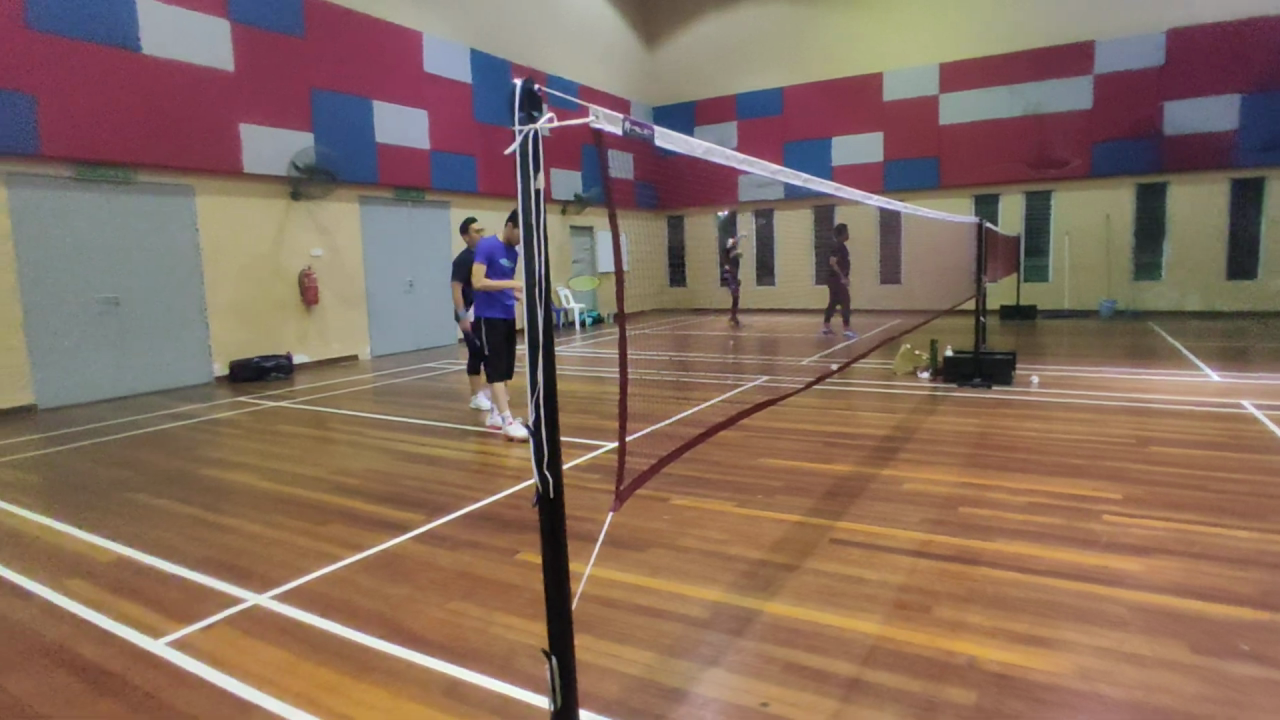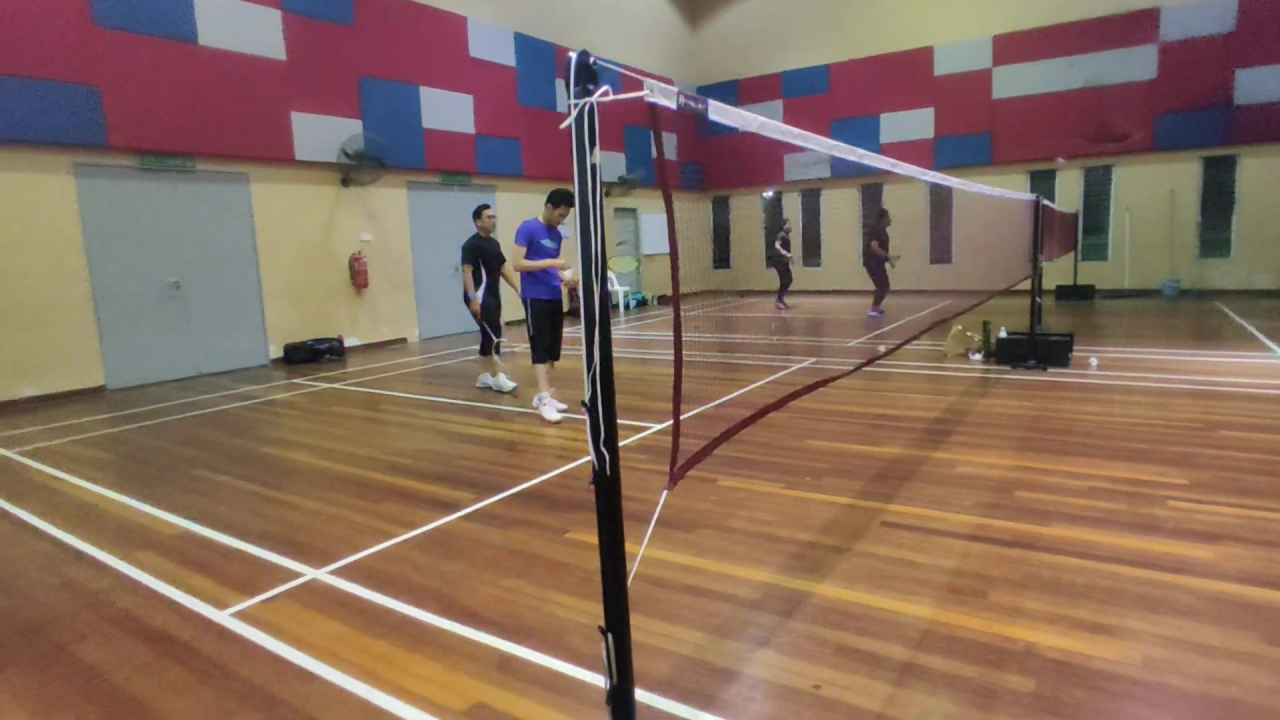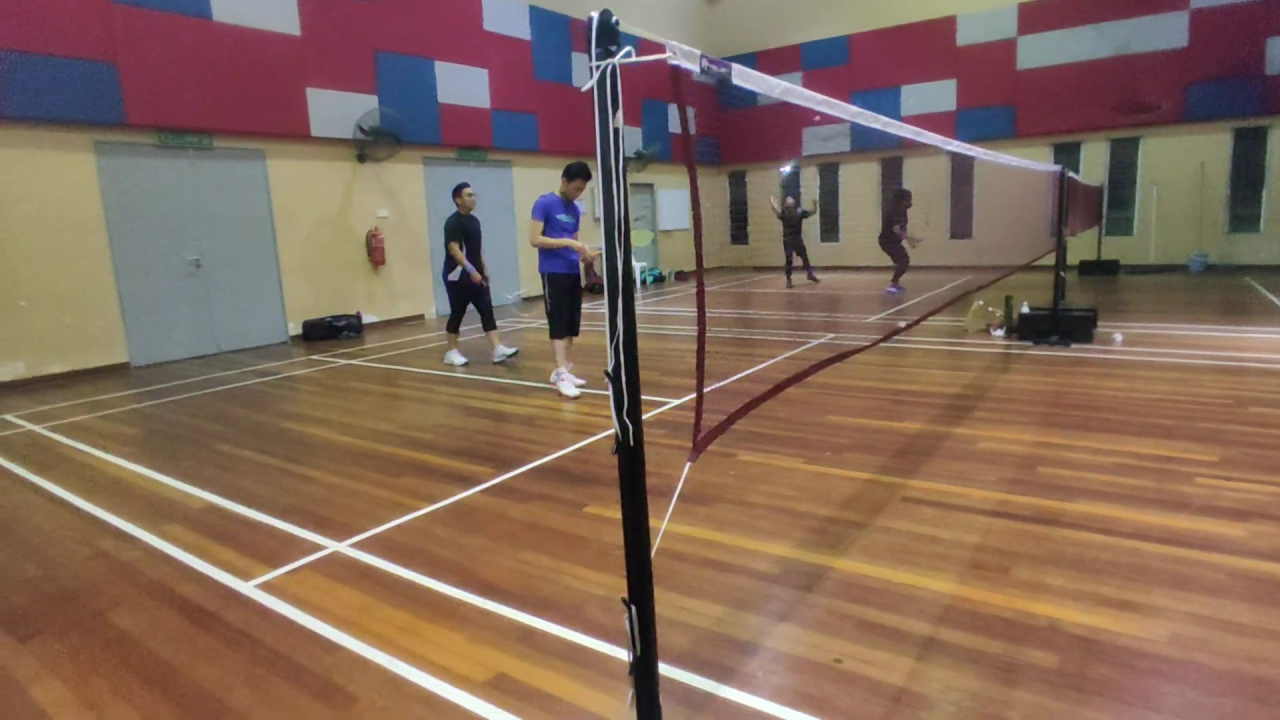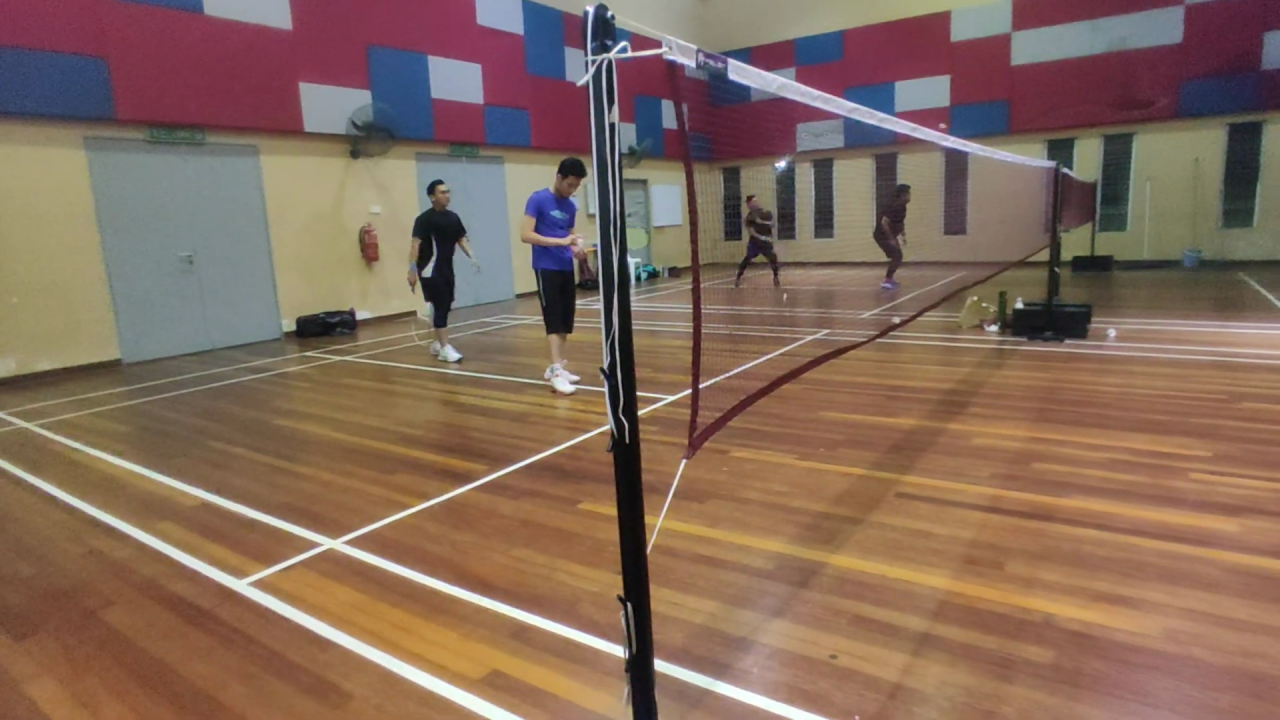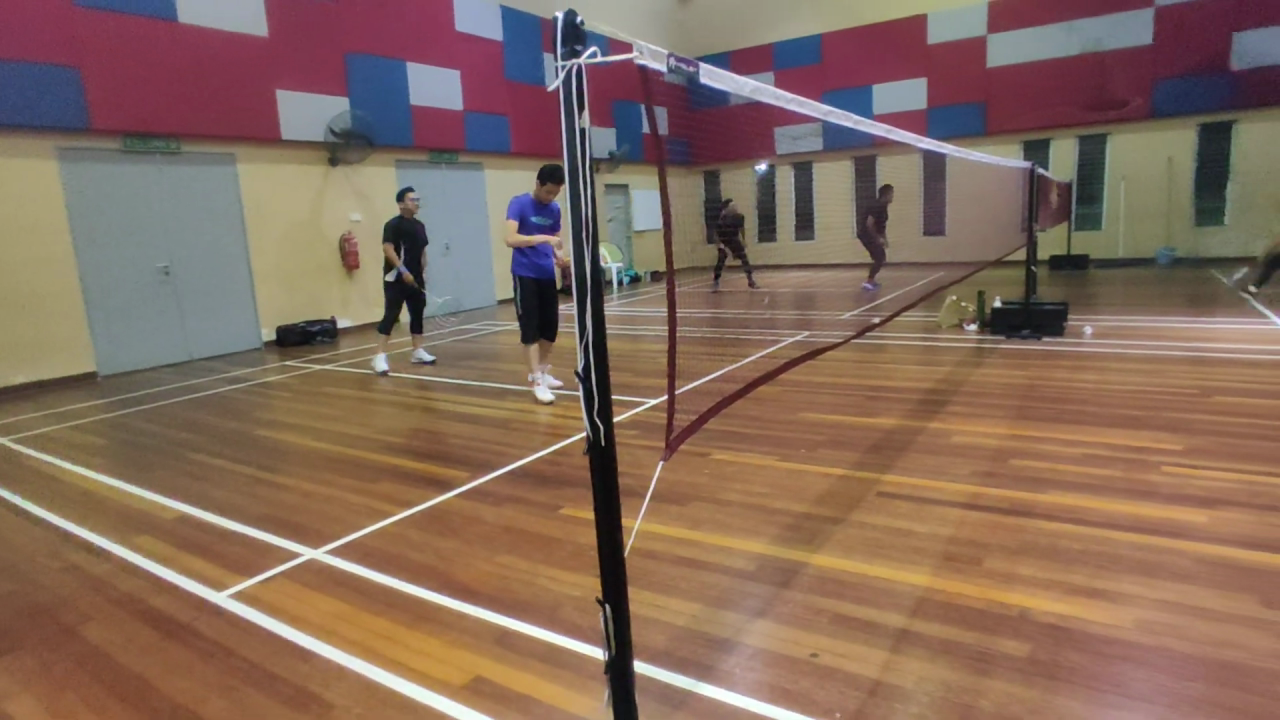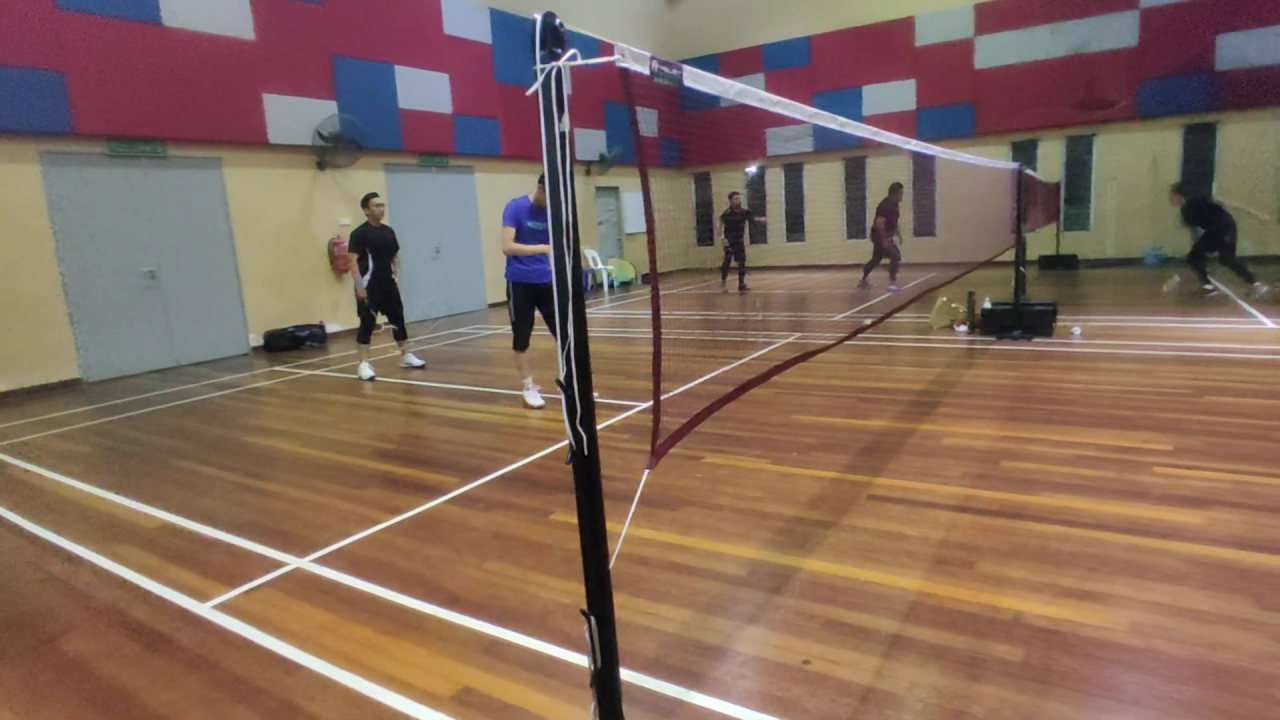
dt=0.5s
person 1, frame 1
left shoulder: (514, 252)
right shoulder: (486, 246)
right elbow: (477, 282)
left wrist: (521, 295)
right wrist: (511, 284)
left hip: (508, 316)
right hip: (489, 316)
left knee: (506, 369)
right knee: (497, 369)
left ankle: (496, 414)
right ankle: (508, 421)
person 1, frame 2
left shoulder: (557, 235)
right shoulder: (528, 229)
right elbow: (518, 263)
left wrist: (564, 277)
right wrist: (550, 262)
left hip: (555, 297)
right hip: (536, 298)
left knee: (553, 350)
right knee: (541, 349)
left ankle: (545, 395)
right ankle: (544, 400)
person 1, frame 3
left shoulder: (575, 209)
right shoulder: (544, 203)
right elbow: (535, 239)
left wrist: (582, 252)
right wrist: (568, 242)
left hip: (573, 272)
right hip: (554, 273)
left knee: (571, 325)
right knee: (559, 325)
left ankle: (564, 370)
right ankle: (561, 376)
person 1, frame 4
left shoulder: (570, 206)
right shoulder: (538, 200)
right elbow: (526, 235)
left wrist: (576, 248)
right wrist: (559, 242)
left hip: (566, 269)
right hip: (547, 269)
left knee: (566, 322)
right knee: (554, 321)
left ankle: (557, 366)
right ankle: (556, 373)
person 1, frame 5
left shoulder: (555, 210)
right shoulder: (518, 204)
right elbow: (511, 239)
left wrist: (559, 256)
right wrist: (544, 238)
left hip: (547, 276)
right hip: (525, 276)
left knee: (550, 330)
right knee: (530, 331)
left ankle: (539, 371)
right ankle: (538, 382)
person 1, frame 6
left shoulder: (551, 212)
right shoulder: (515, 208)
right elbow: (508, 247)
right wrist: (544, 248)
left hip: (546, 281)
right hip: (520, 281)
right knee: (522, 337)
right ankle: (529, 387)
person 2, frame 1
right shoulder: (463, 260)
right elbow: (456, 289)
right wrist: (462, 317)
right hip: (471, 315)
right knee: (477, 353)
left ankle: (483, 389)
right ankle: (477, 396)
person 2, frame 2
left shoulder: (494, 243)
right shoulder: (472, 244)
left elbow: (503, 269)
right elbow: (467, 271)
left wrist: (518, 289)
right wrist: (473, 297)
left hip: (494, 297)
right hip: (480, 298)
left knee: (489, 336)
right knee: (492, 335)
left ankle: (485, 376)
right ankle: (497, 377)
person 2, frame 3
left shoulder: (474, 221)
right shoulder: (453, 222)
right elbow: (454, 249)
left wrist: (482, 270)
right wrist: (471, 271)
left hip: (475, 275)
right hip: (458, 276)
left knee: (487, 310)
right knee: (457, 313)
left ankle: (498, 349)
right ankle: (451, 352)
person 2, frame 4
left shoulder: (453, 217)
right shoulder: (425, 219)
left elbow: (462, 239)
right elbow: (415, 244)
left wrist: (472, 257)
right wrist: (413, 269)
left hip: (447, 269)
right hip: (431, 272)
left knee: (444, 308)
right knee: (440, 308)
left ankle: (437, 344)
right ankle: (445, 348)
person 2, frame 5
left shoulder: (419, 225)
right shoulder: (394, 224)
right elbow: (388, 250)
left wrist: (424, 270)
right wrist: (403, 271)
left hip: (415, 277)
right hip: (395, 278)
left knee: (418, 314)
right knee: (391, 316)
left ankle: (418, 352)
right ankle: (380, 356)
person 2, frame 6
left shoulder: (389, 231)
right shoulder: (360, 233)
left elbow: (395, 255)
right elbow: (352, 260)
left wrist: (396, 275)
right wrist: (359, 285)
left hip: (388, 285)
right hip: (368, 287)
left knee: (398, 319)
right knee: (367, 324)
left ankle: (406, 356)
right ankle: (364, 364)
